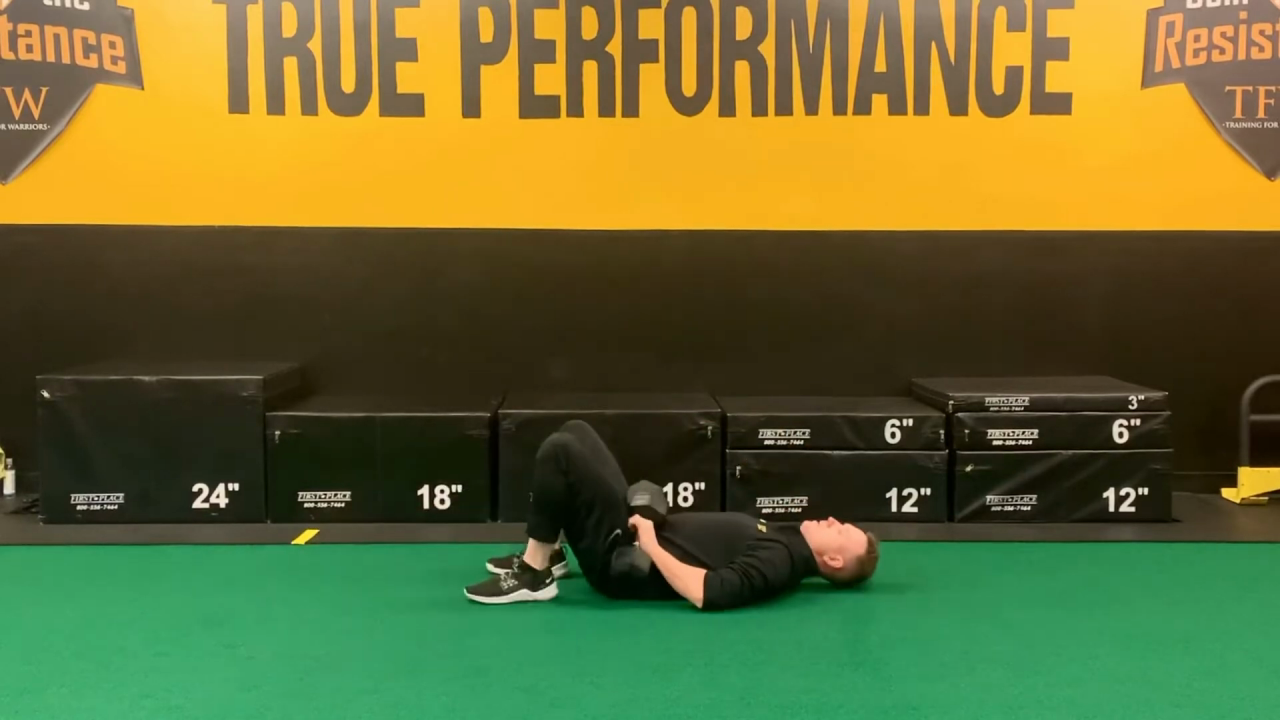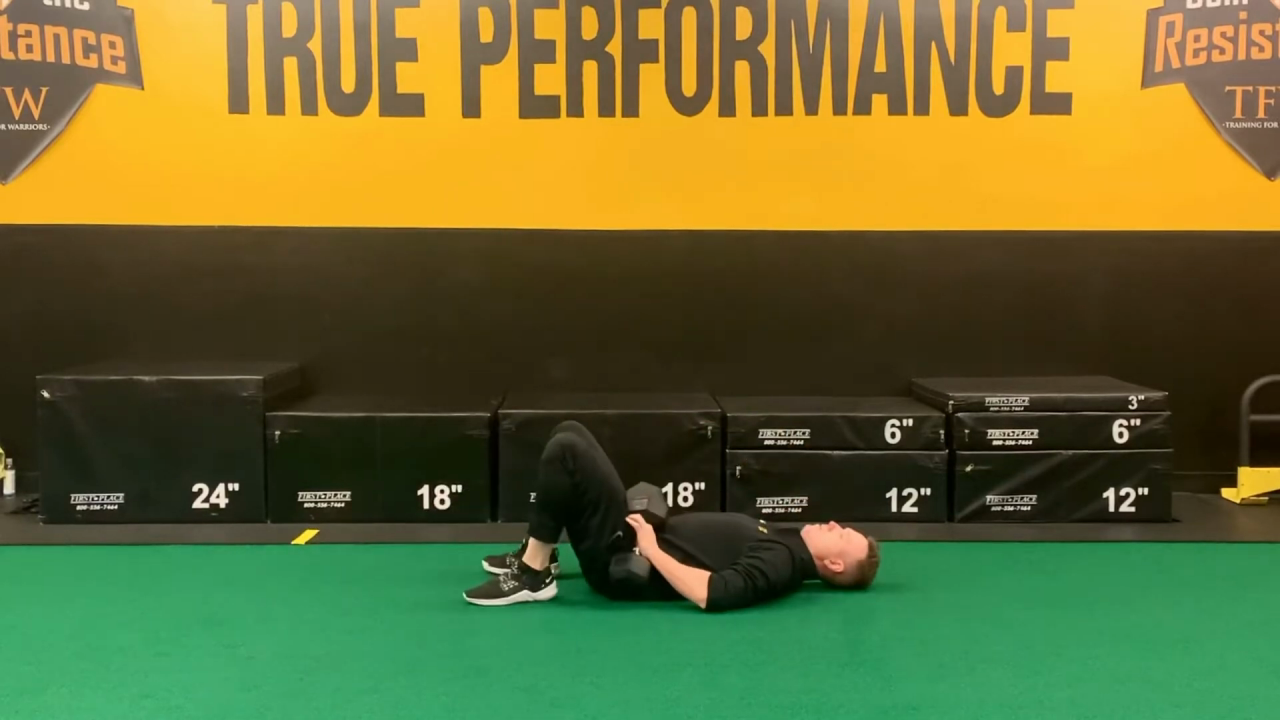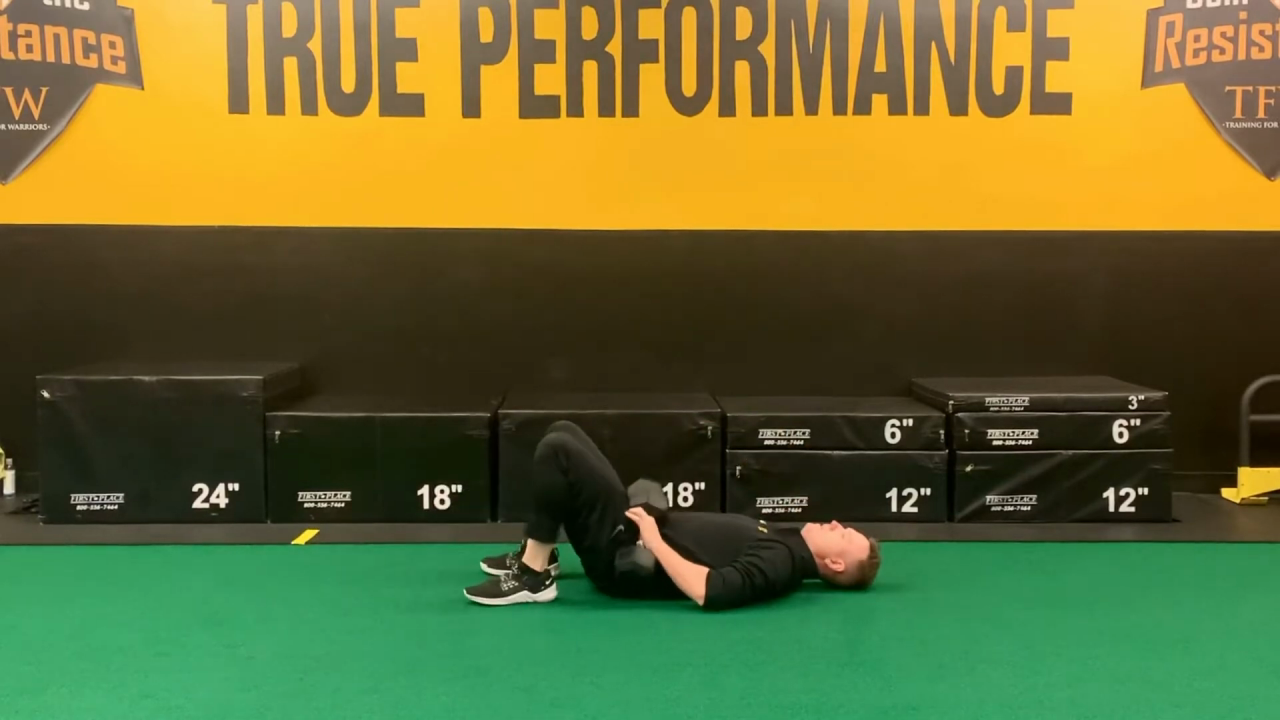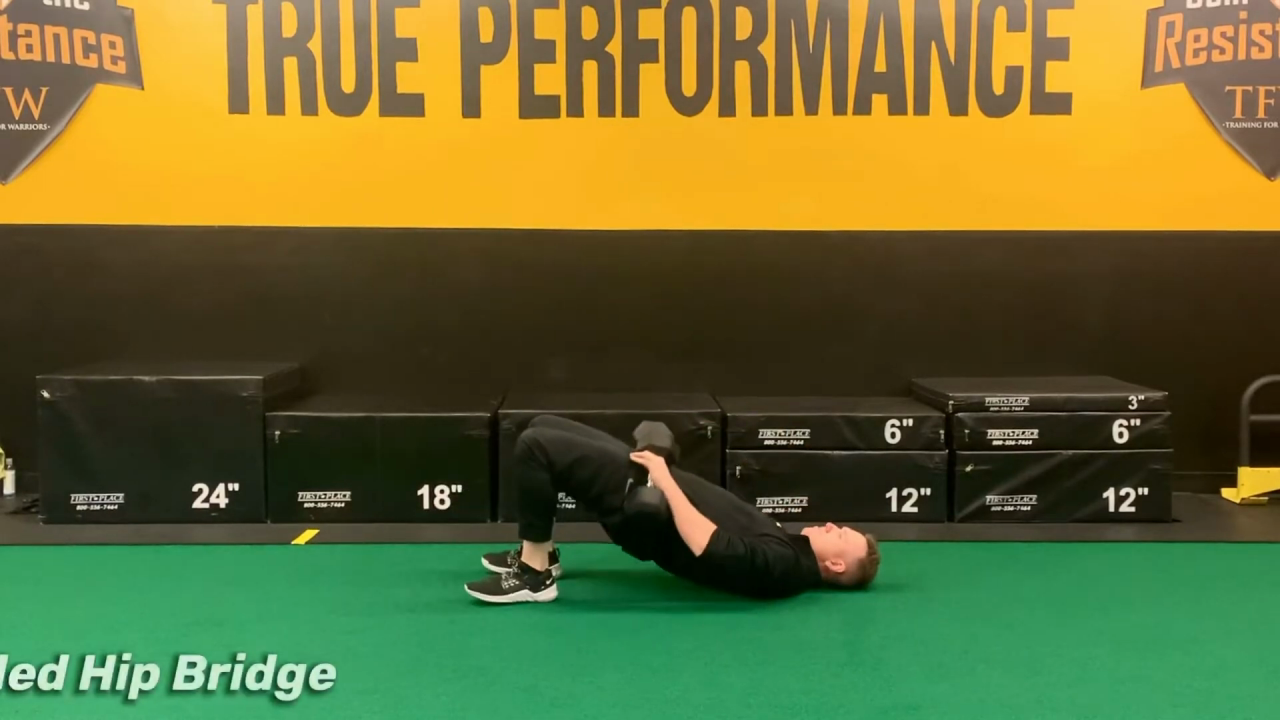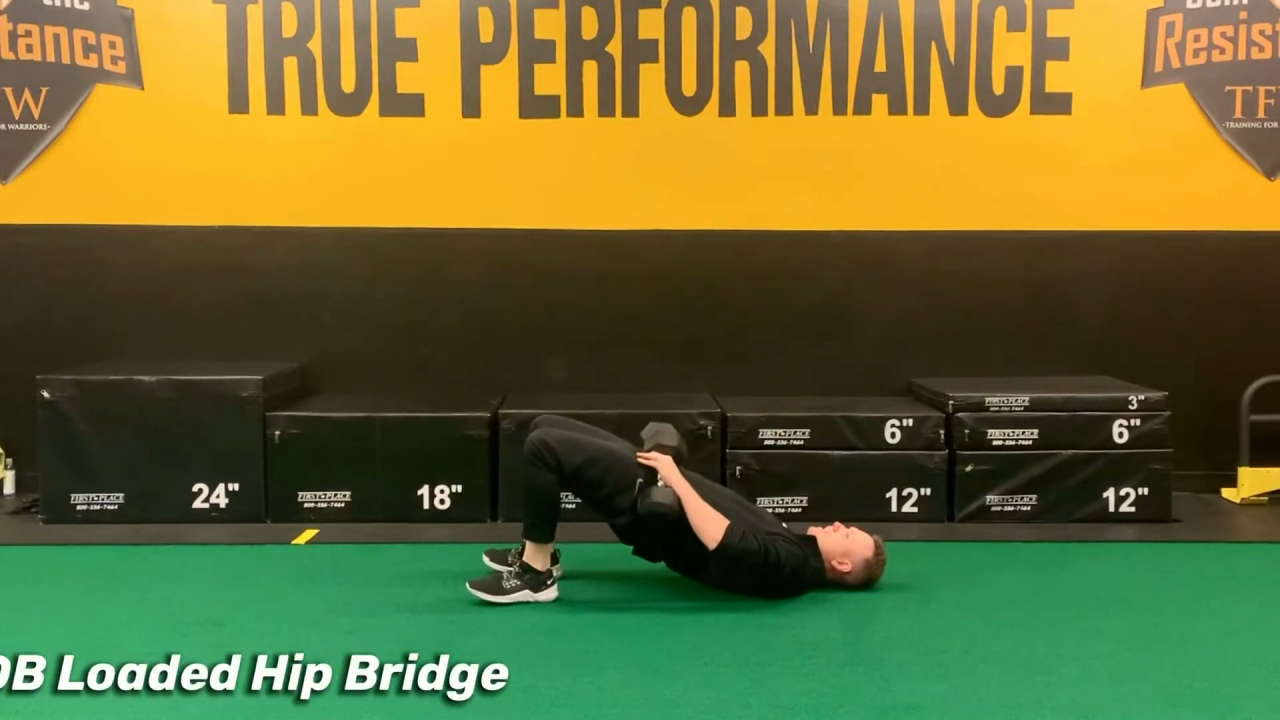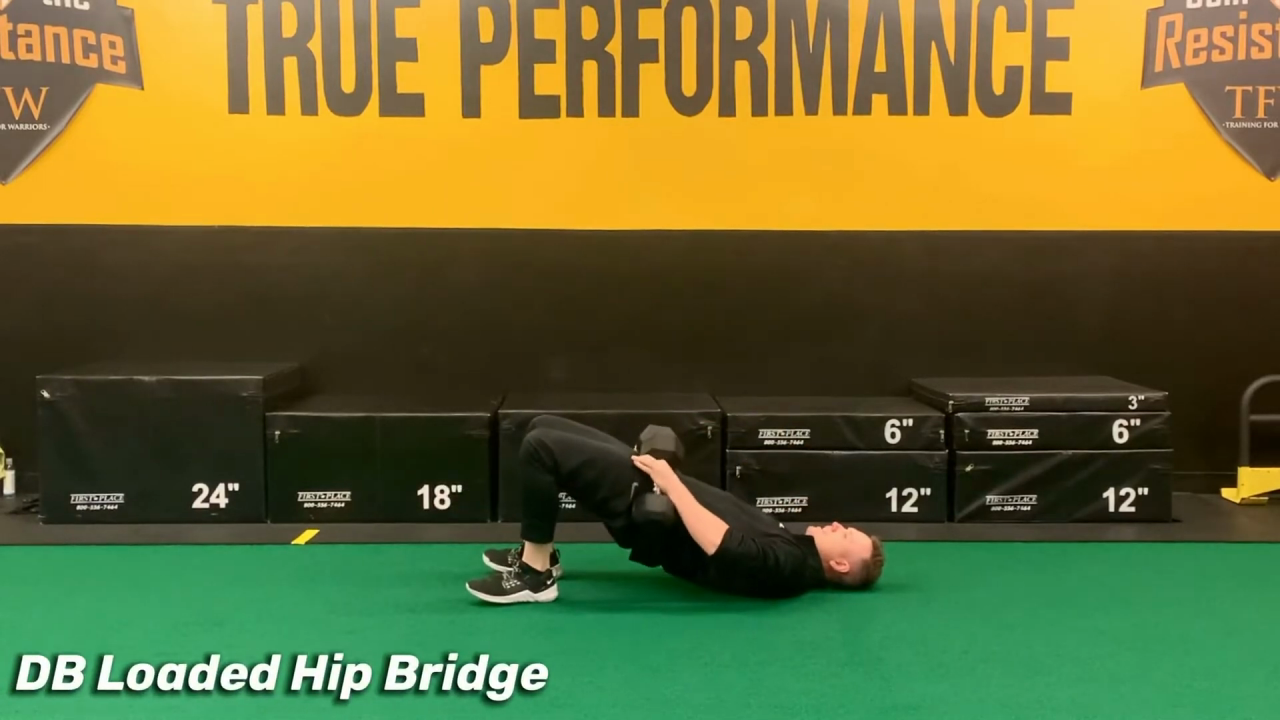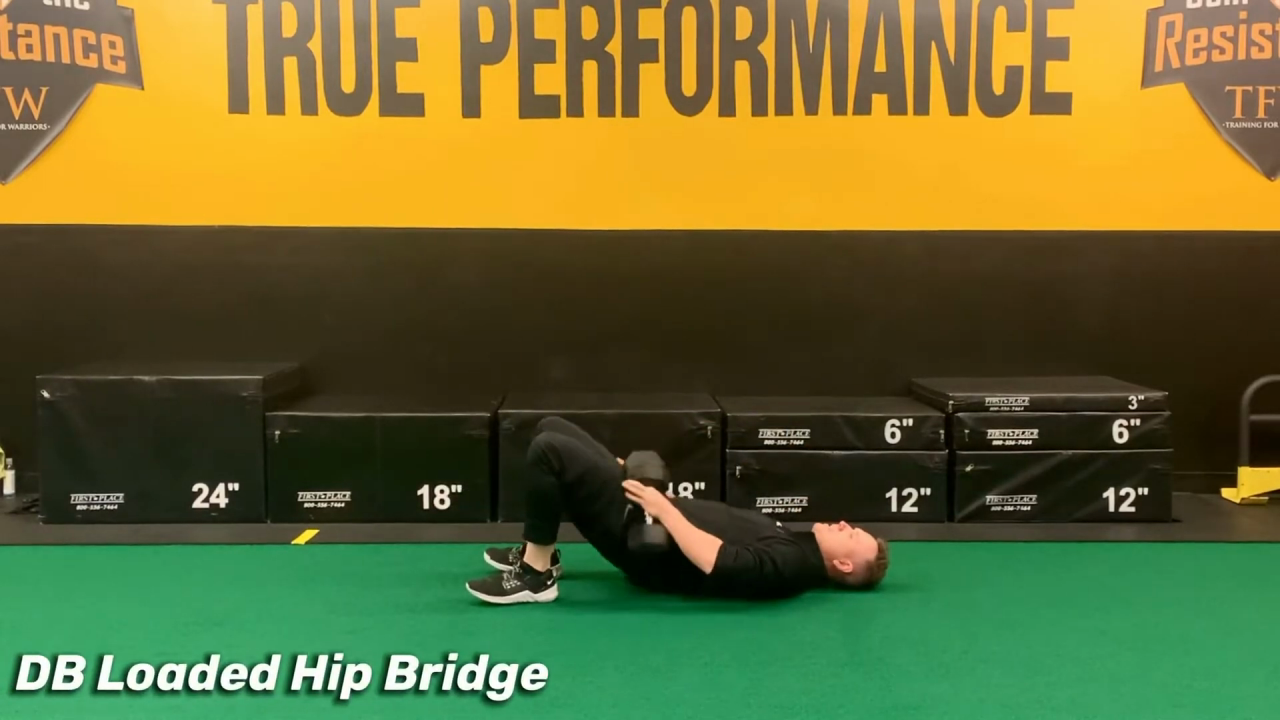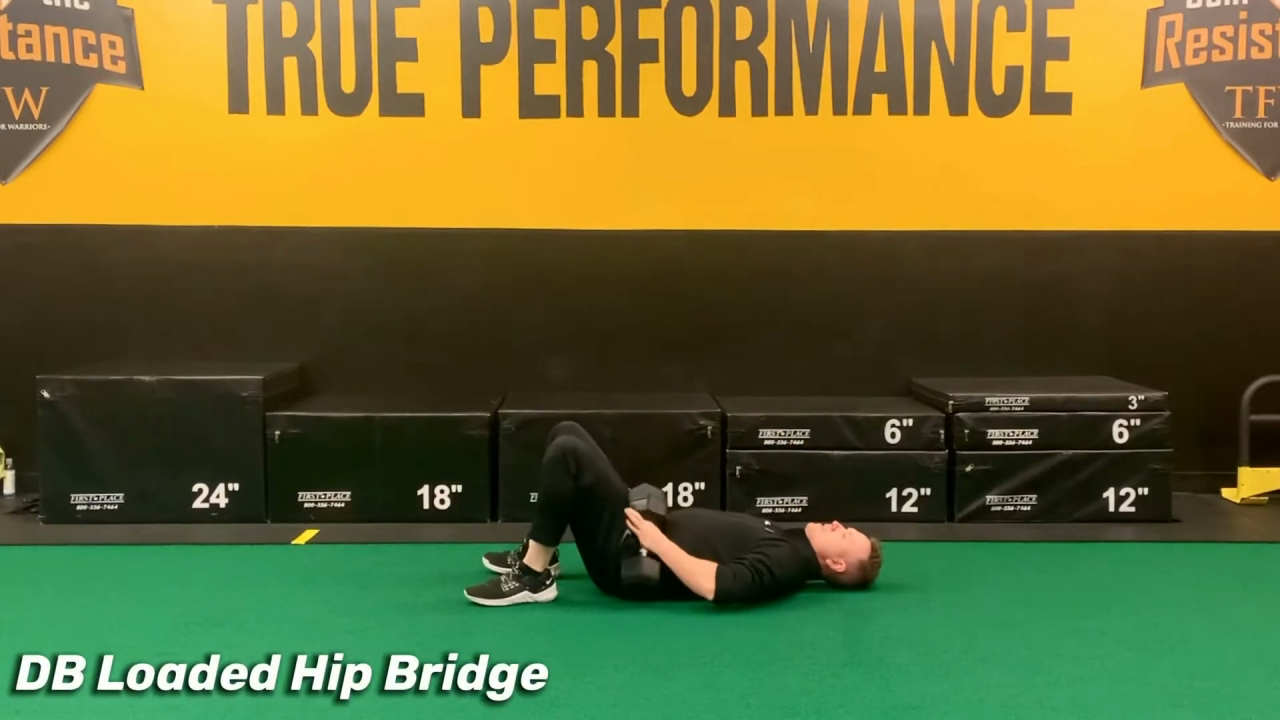
dt=0.3s
person 1, frame 1
left shoulder: (779, 564)
right shoulder: (783, 539)
left elbow: (708, 592)
left wrist: (651, 547)
right wrist: (652, 523)
left hip: (622, 557)
right hip: (636, 534)
left knee: (558, 452)
right knee: (573, 433)
left ankle: (533, 574)
right ankle: (545, 555)
person 1, frame 2
left shoulder: (781, 566)
right shoulder: (781, 542)
left elbow: (712, 594)
left wrist: (652, 551)
right wrist: (652, 528)
left hip: (622, 557)
right hip: (637, 534)
left knee: (565, 451)
right knee: (571, 433)
left ankle: (532, 574)
right ankle: (538, 554)
person 1, frame 3
left shoulder: (781, 567)
right shoulder: (784, 543)
left elbow: (709, 590)
left wrist: (653, 541)
right wrist: (648, 521)
left hip: (625, 550)
right hip: (640, 527)
left knee: (555, 450)
right knee: (562, 434)
left ankle: (531, 575)
right ankle: (537, 554)
person 1, frame 4
left shoulder: (781, 566)
right shoulder: (787, 546)
left elbow: (708, 548)
left wrist: (664, 482)
right wrist: (660, 474)
right hip: (652, 487)
left knee: (533, 446)
right knee: (543, 428)
left ankle: (533, 573)
right ankle: (540, 553)
person 1, frame 5
left shoulder: (791, 566)
right shoulder: (792, 545)
left elbow: (723, 542)
left wrist: (675, 479)
right wrist: (669, 474)
right hip: (658, 481)
left knee: (542, 446)
right knee: (545, 428)
left ankle: (534, 574)
right ankle: (538, 552)
person 1, frame 6
left shoulder: (789, 567)
right shoulder: (791, 545)
left elbow: (722, 546)
left wrist: (671, 484)
right wrist: (666, 478)
right hip: (656, 488)
left knee: (540, 447)
right knee: (544, 428)
left ankle: (534, 573)
right ankle: (538, 552)
person 1, frame 7
left shoulder: (792, 565)
right shoulder: (791, 542)
left elbow: (719, 563)
left wrist: (663, 508)
right wrist: (641, 483)
right hip: (651, 520)
left knee: (548, 449)
right knee: (553, 430)
left ankle: (534, 575)
right ankle: (538, 552)
person 1, frame 8
left shoulder: (787, 564)
right shoulder: (783, 541)
left elbow: (717, 586)
left wrist: (658, 541)
right wrist: (648, 512)
left hip: (629, 560)
right hip: (645, 536)
left knee: (567, 453)
right knee: (567, 433)
left ankle: (533, 575)
right ankle: (536, 553)
